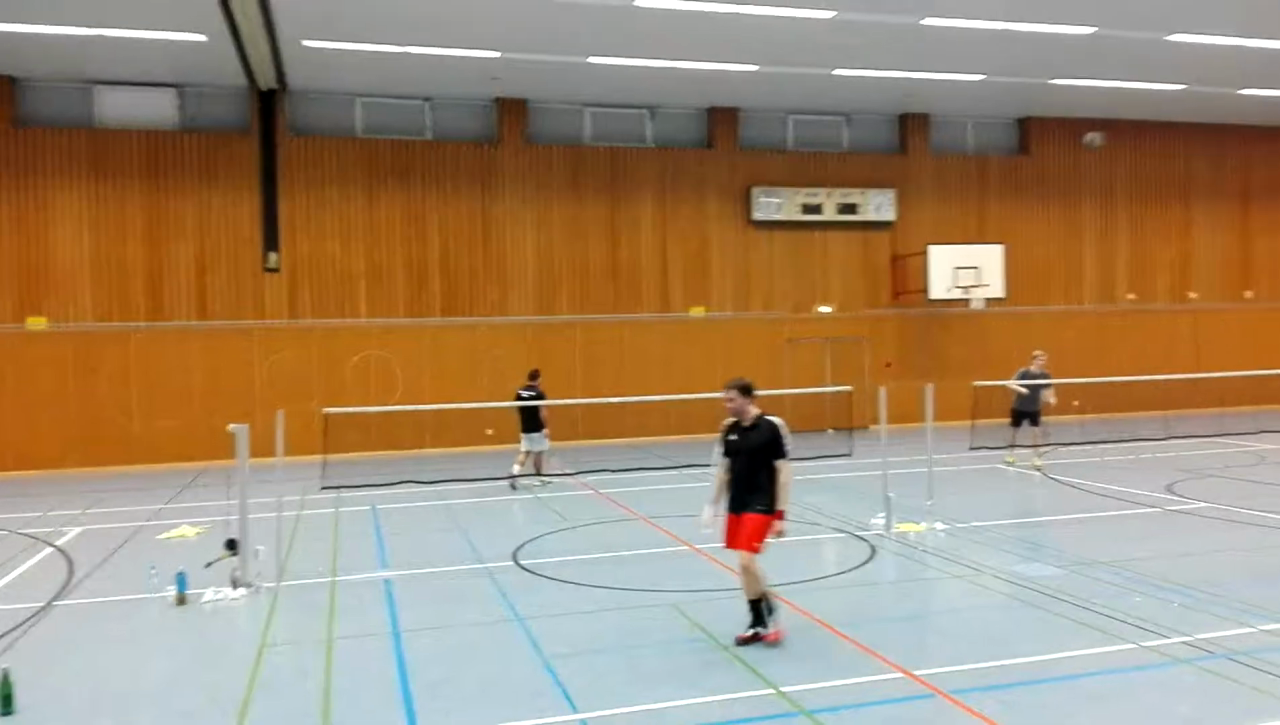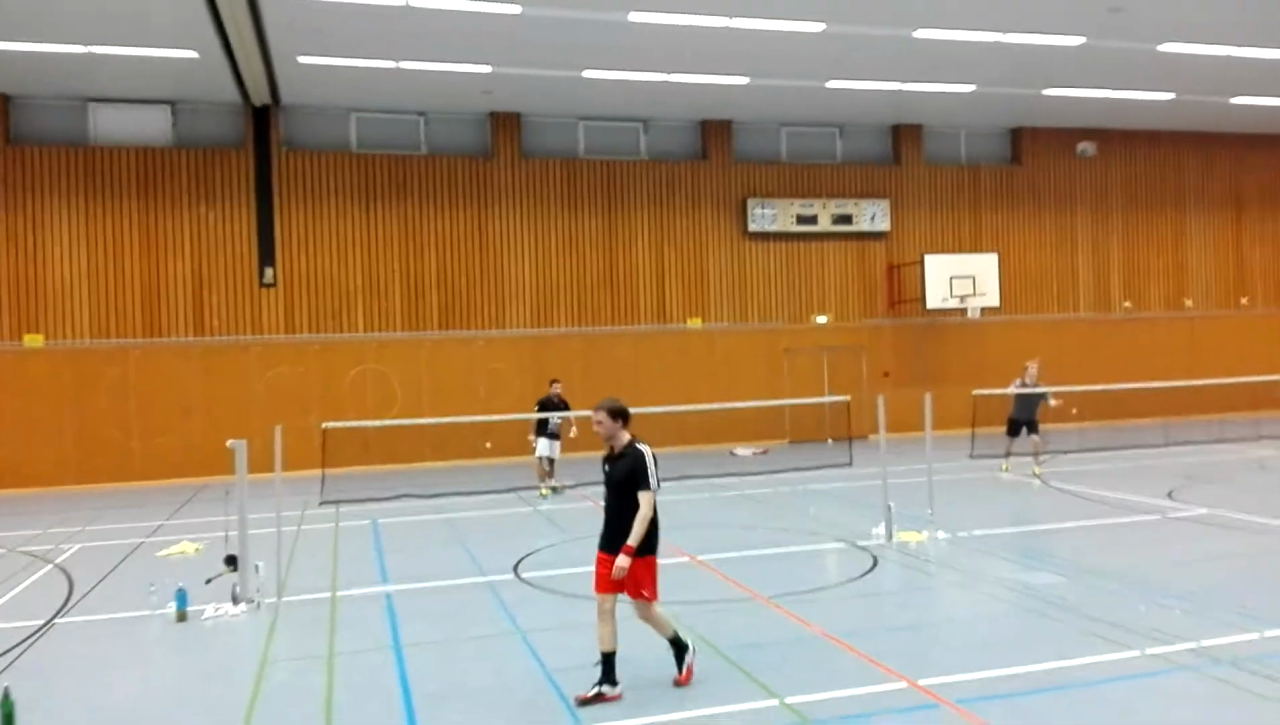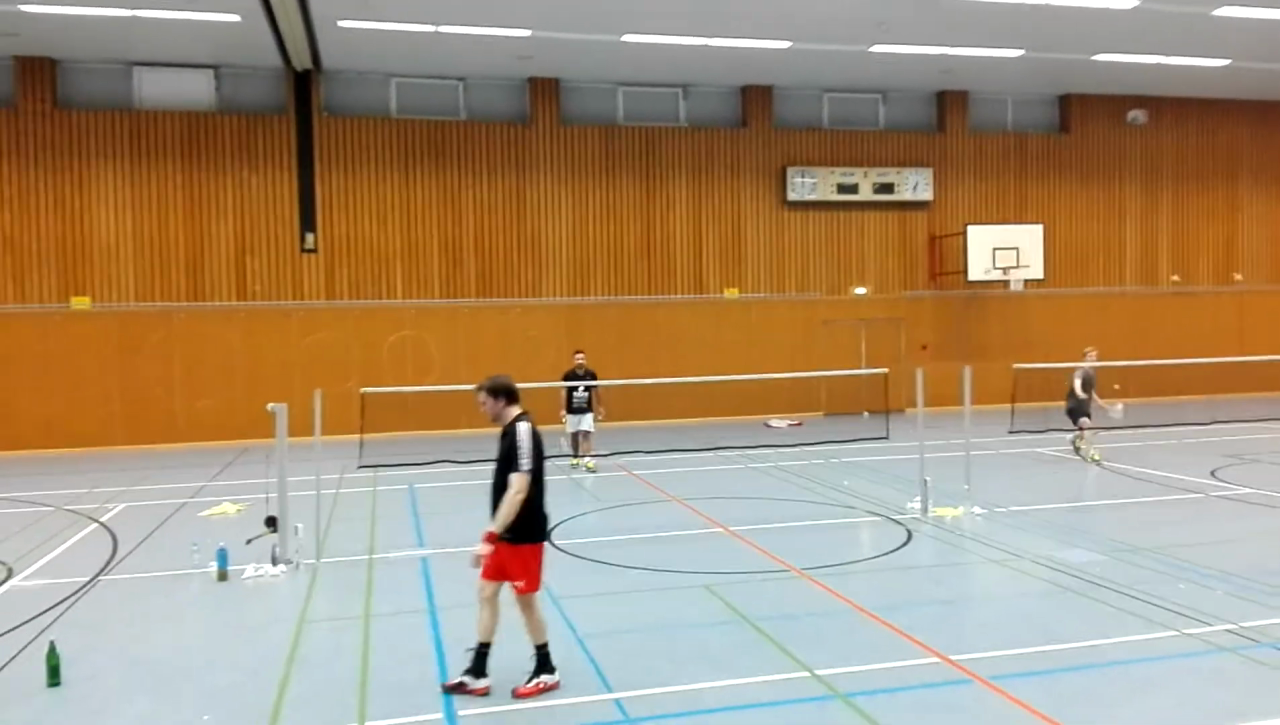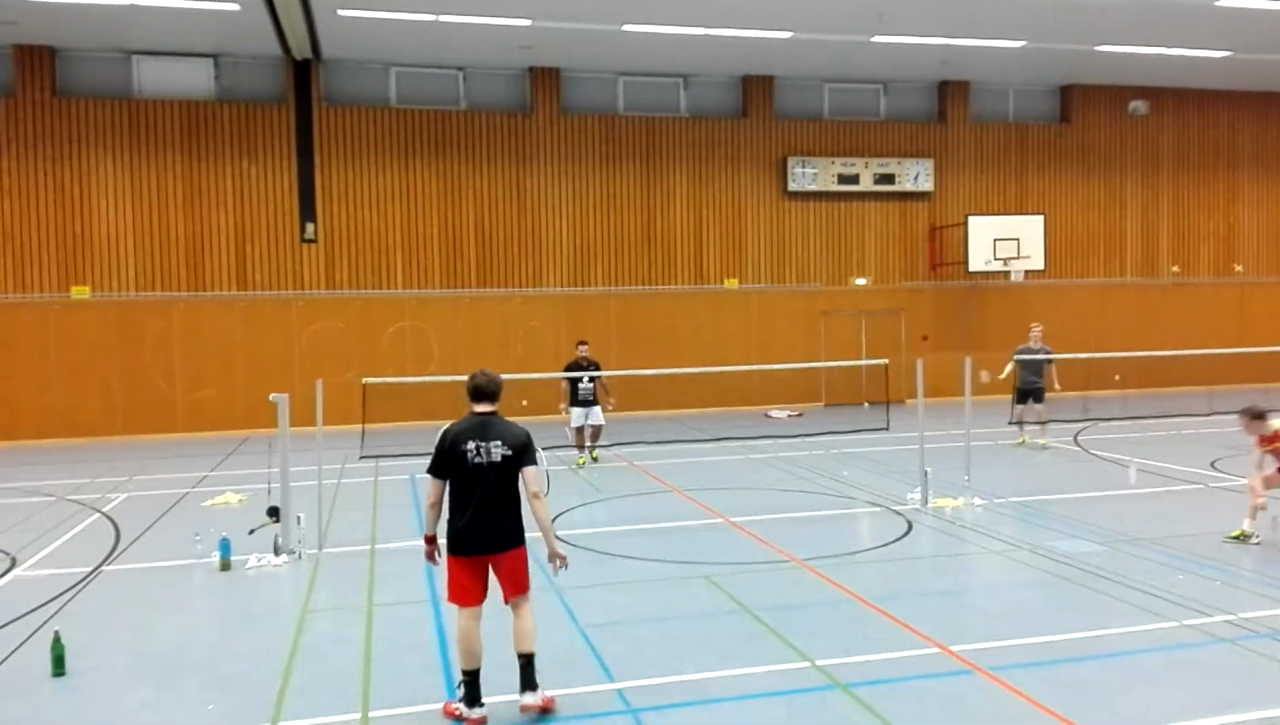
dt=1s
person 1, frame 1
left shoulder: (772, 427)
right shoulder: (729, 428)
left elbow: (783, 473)
right elbow: (723, 471)
left wrist: (779, 515)
right wrist: (712, 506)
left hip: (760, 506)
right hip: (735, 506)
left knee: (747, 562)
right knee: (744, 563)
left ankle: (768, 616)
right ankle: (758, 623)
person 1, frame 2
left shoulder: (641, 455)
right shoulder: (608, 458)
left elbow: (647, 508)
left wrist: (628, 551)
left hip: (636, 548)
right hip: (608, 546)
left knee: (645, 610)
right knee: (604, 608)
left ankle: (683, 651)
right ankle: (607, 682)
person 1, frame 3
left shoulder: (522, 431)
right shoulder: (512, 431)
left elbow: (518, 492)
left wrist: (490, 537)
right wrist: (495, 535)
left hip: (522, 534)
right hip: (508, 533)
left knee: (525, 600)
right knee: (487, 594)
left ankle: (546, 672)
right ankle: (477, 674)
person 1, frame 4
left shoulder: (451, 435)
right shoulder: (518, 435)
left elbow: (433, 499)
right elbow: (535, 493)
left wrist: (430, 538)
right wrist: (551, 543)
left hip: (464, 541)
right hip: (508, 538)
left knee: (469, 616)
right knee: (520, 604)
right ankle: (529, 690)
